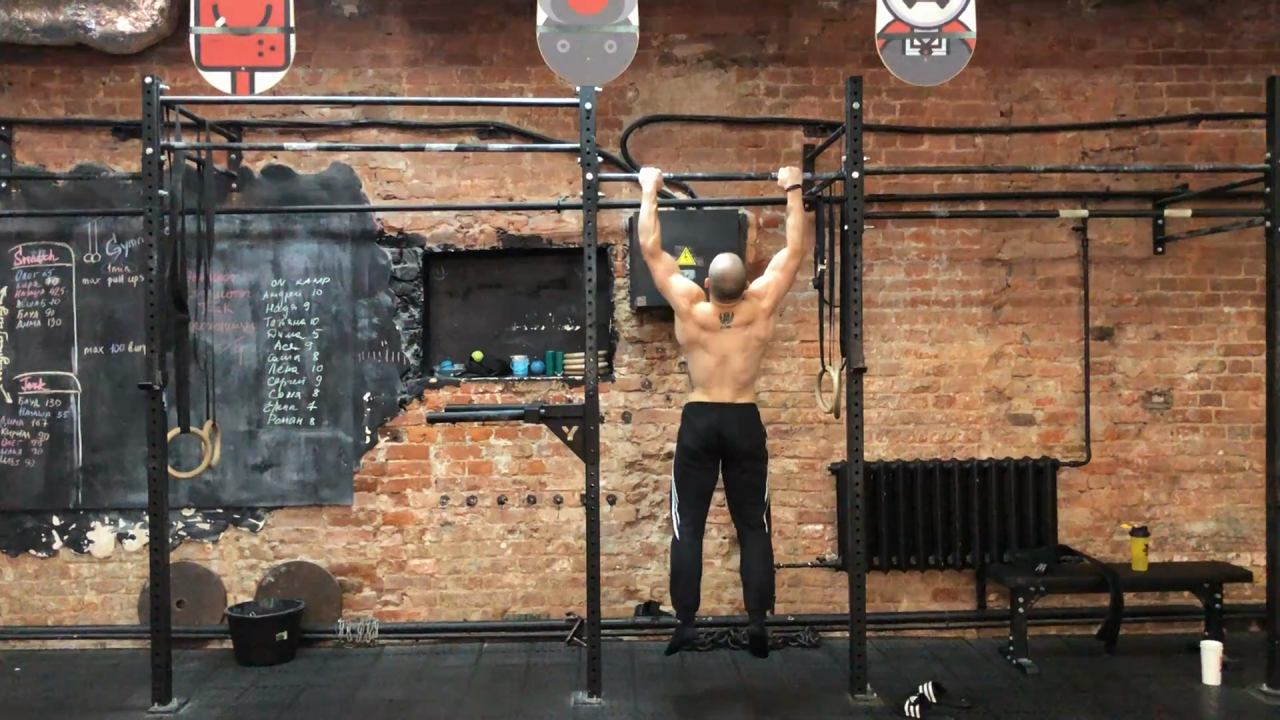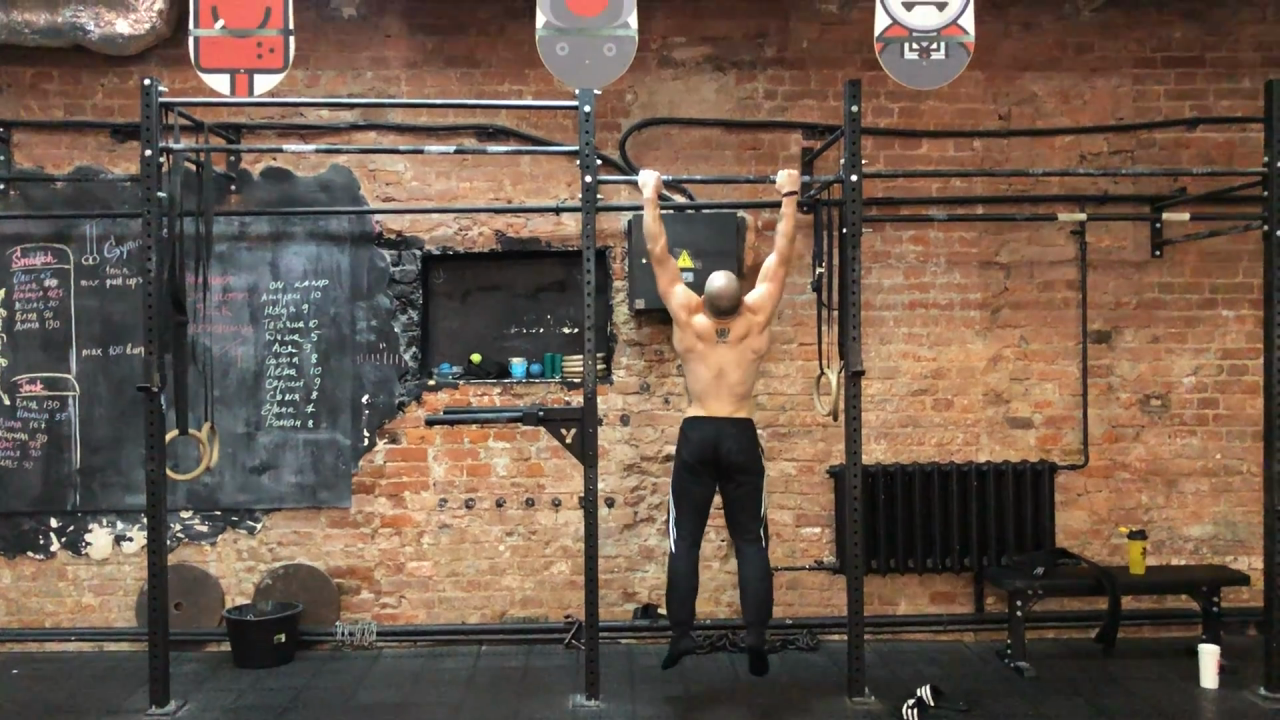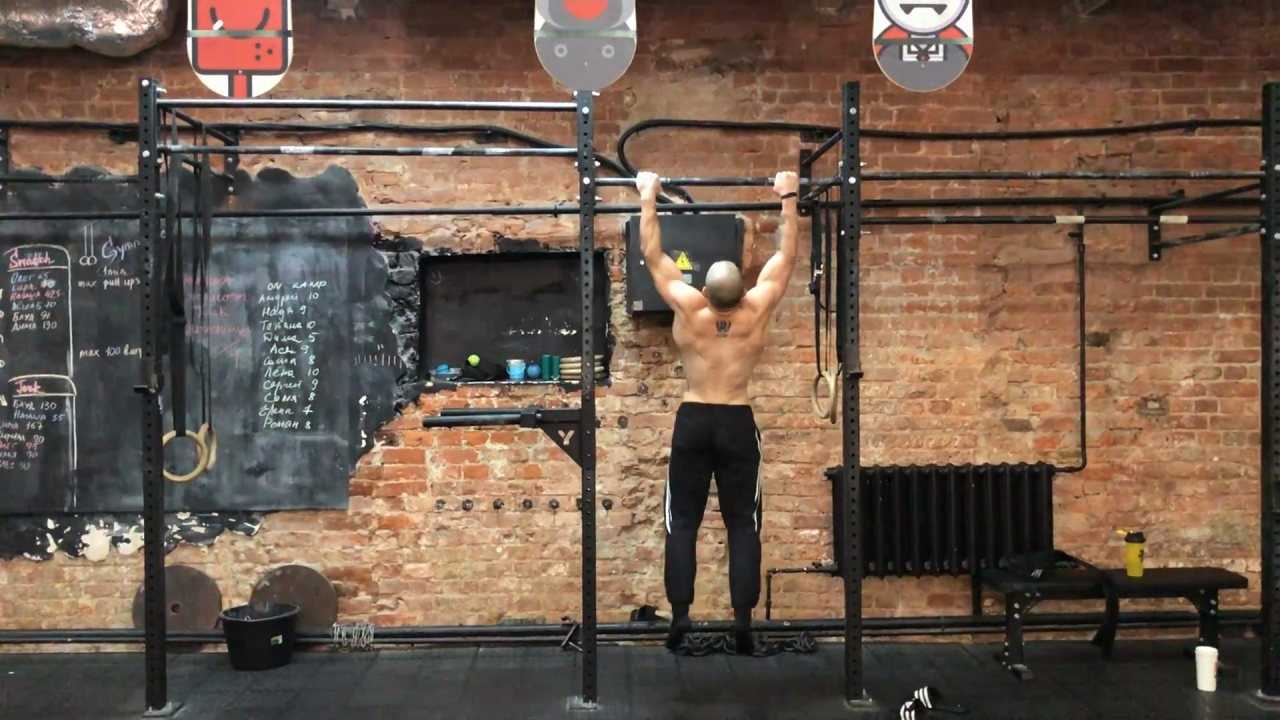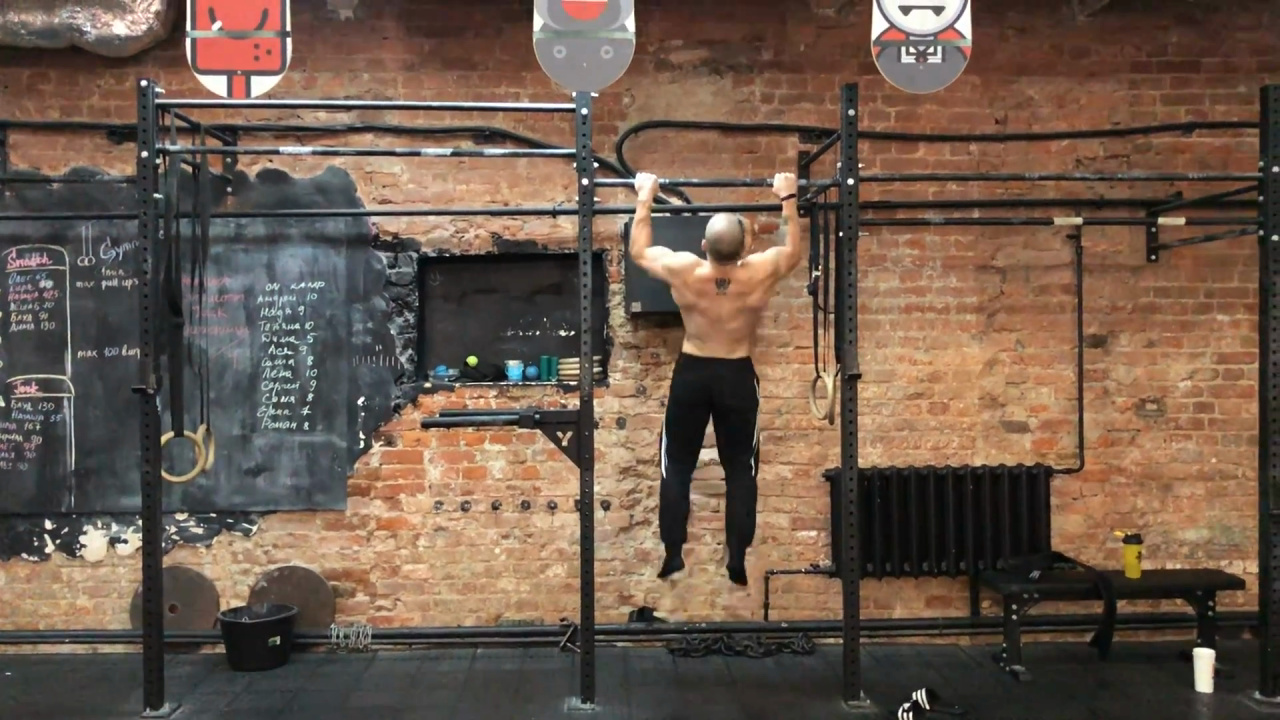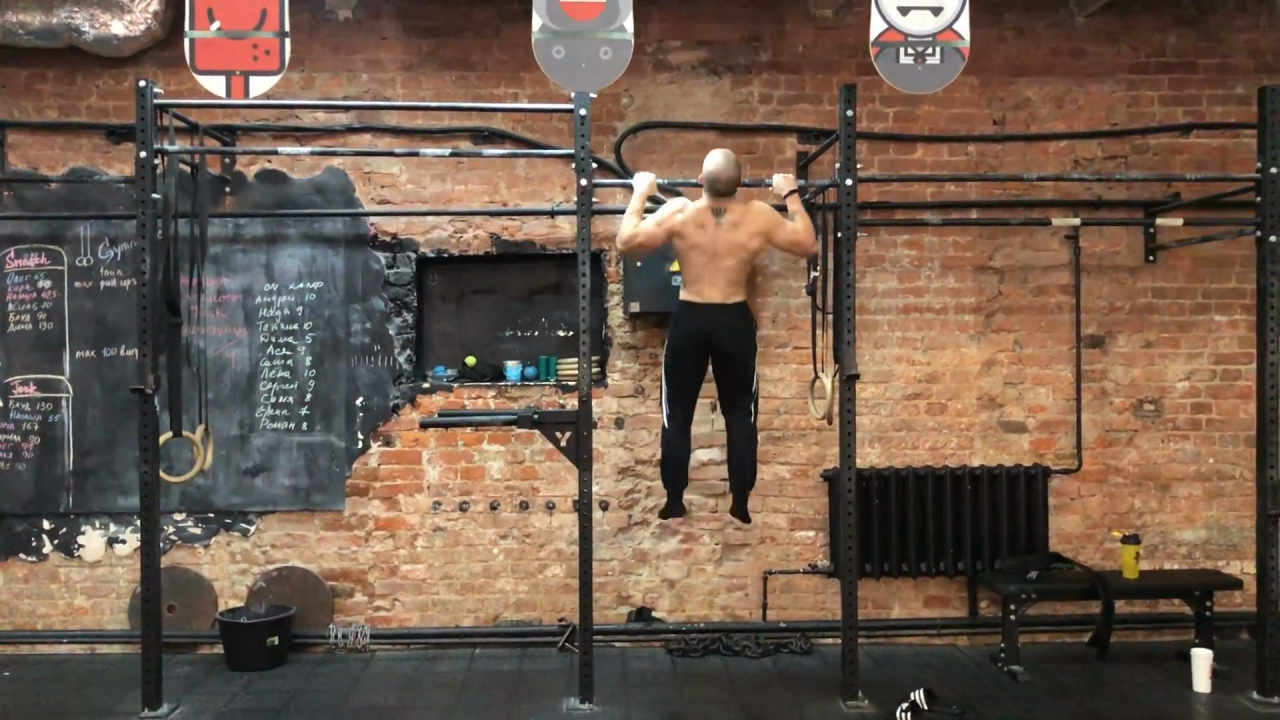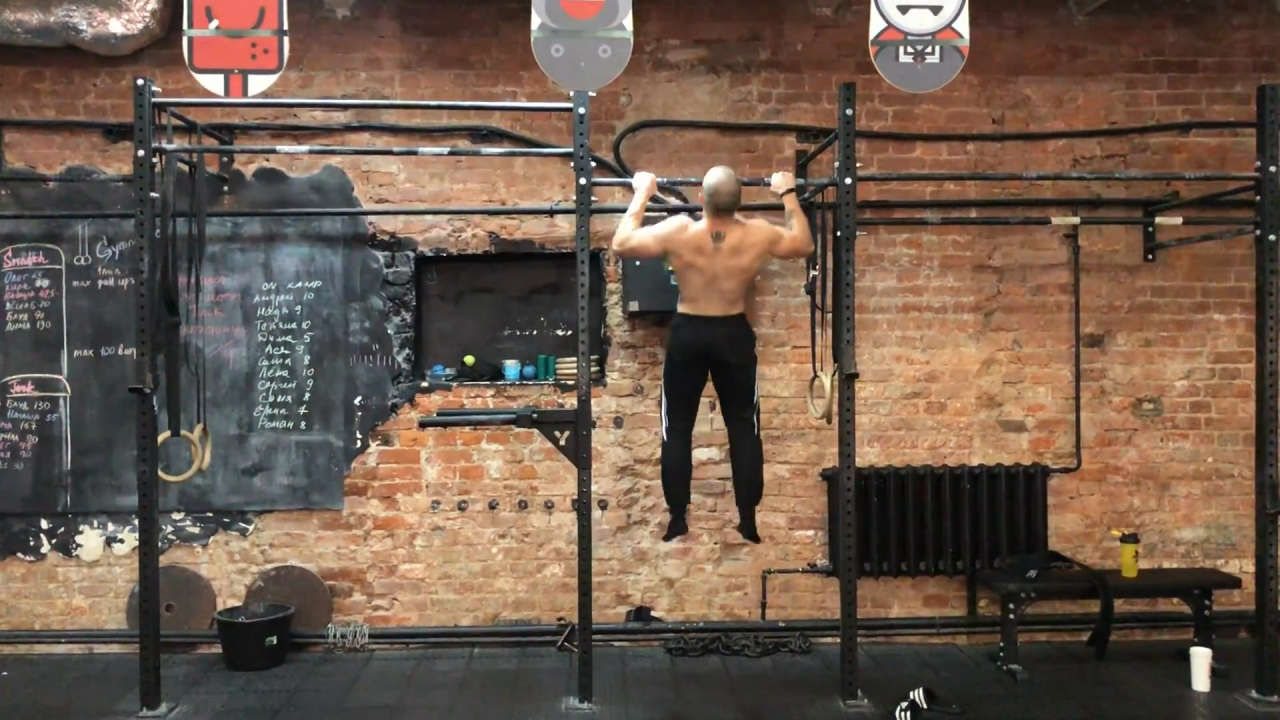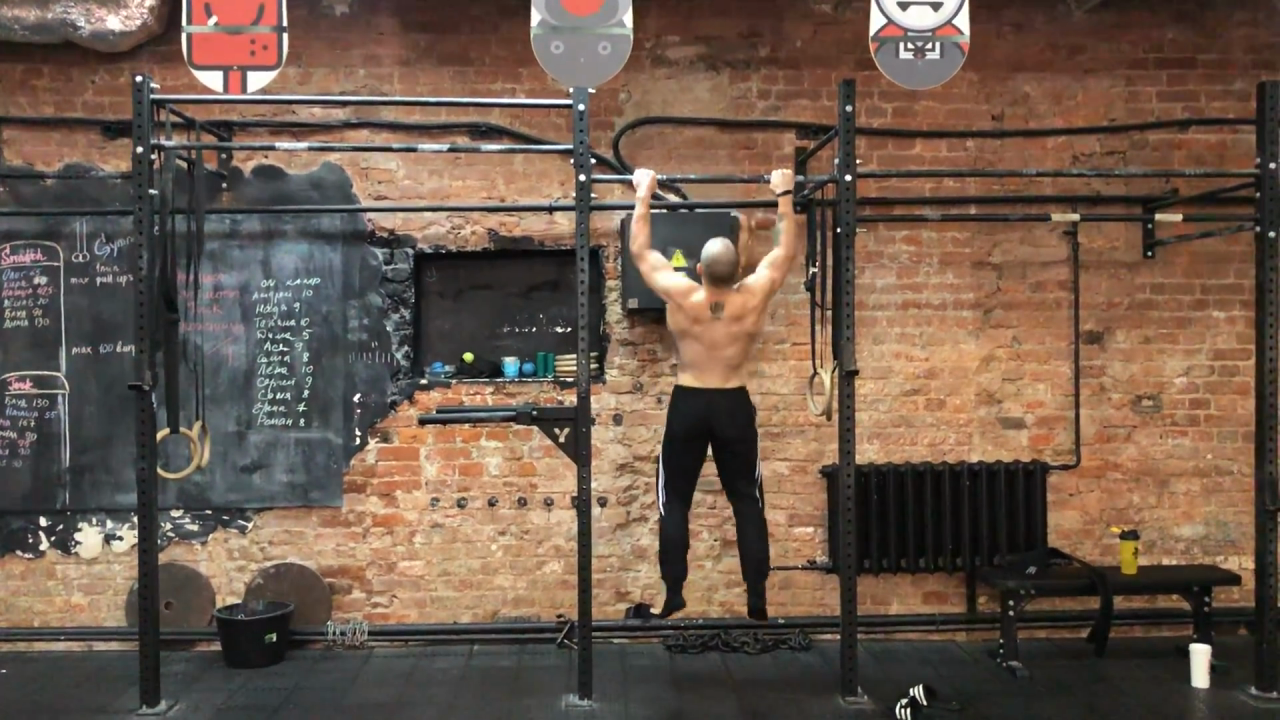
dt=0.2s
person 1, frame 1
left shoulder: (688, 306)
right shoulder: (762, 307)
left elbow: (650, 247)
right elbow: (796, 248)
left wrist: (649, 190)
right wrist: (793, 189)
left hip: (699, 422)
right hip: (745, 423)
left knee: (688, 525)
right knee: (753, 526)
left ankle: (686, 620)
right ankle: (757, 621)
person 1, frame 2
left shoulder: (687, 320)
right shoulder: (757, 321)
left elbow: (659, 255)
right elbow: (781, 256)
left wrist: (651, 195)
right wrist: (788, 195)
left hip: (697, 437)
right hip: (741, 438)
left knee: (685, 541)
right knee: (751, 542)
left ankle: (681, 635)
right ankle: (756, 636)
person 1, frame 3
left shoulder: (687, 312)
right shoulder: (756, 314)
left elbow: (653, 256)
right elbow: (785, 255)
left wrist: (648, 198)
right wrist: (788, 197)
left hip: (693, 422)
right hip: (738, 425)
left knee: (682, 523)
right knee: (743, 525)
left ankle: (680, 613)
right ankle: (743, 618)
person 1, frame 4
left shoulder: (684, 271)
right shoulder: (761, 272)
left elbow: (638, 251)
right elbow: (795, 251)
left hip: (691, 374)
right hip: (738, 377)
left knee: (676, 467)
right knee: (740, 469)
right ankle: (737, 558)
person 1, frame 5
left shoulder: (679, 213)
right shoulder: (760, 217)
left elbow: (625, 242)
right elbow: (808, 245)
left wrist: (640, 194)
right wrist: (791, 194)
left hip: (689, 320)
right hip: (735, 321)
left knee: (677, 413)
right knee: (740, 413)
person 1, frame 6
left shoulder: (678, 230)
right shoulder: (758, 234)
left elbow: (621, 244)
right elbow: (804, 245)
left wrist: (640, 195)
right wrist: (788, 193)
left hip: (688, 332)
right hip: (734, 333)
left knee: (677, 428)
right knee: (743, 427)
person 1, frame 7
left shoulder: (680, 296)
right shoulder: (755, 297)
left elbow: (639, 250)
right elbow: (788, 248)
left wrist: (643, 194)
right wrist: (784, 193)
left hip: (687, 407)
right hip: (734, 407)
left knee: (674, 502)
right knee: (747, 502)
left ankle: (674, 594)
right ankle: (756, 597)
